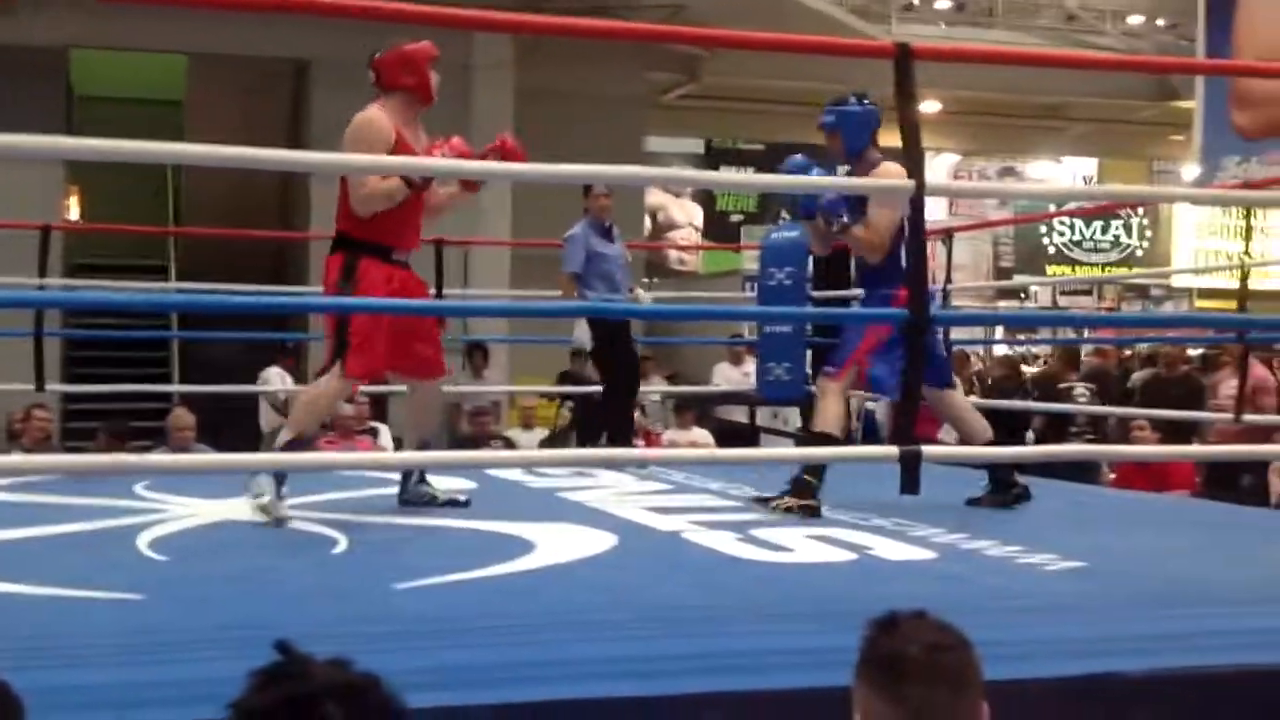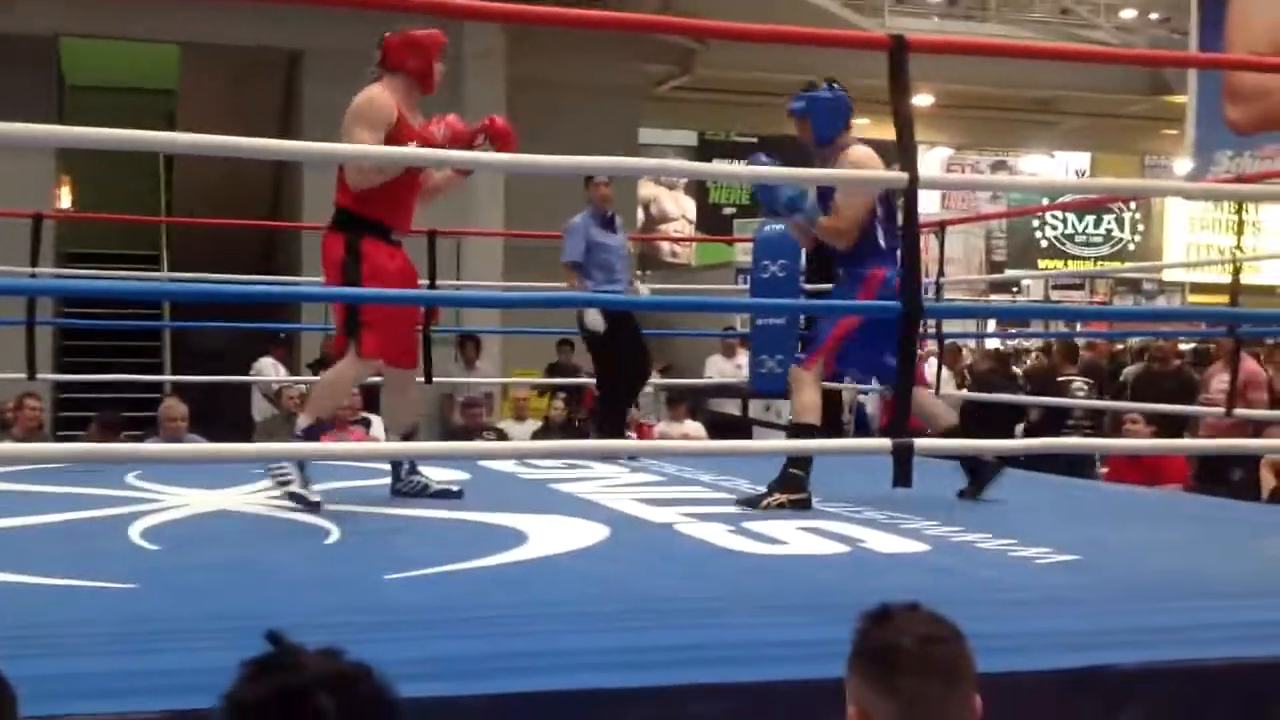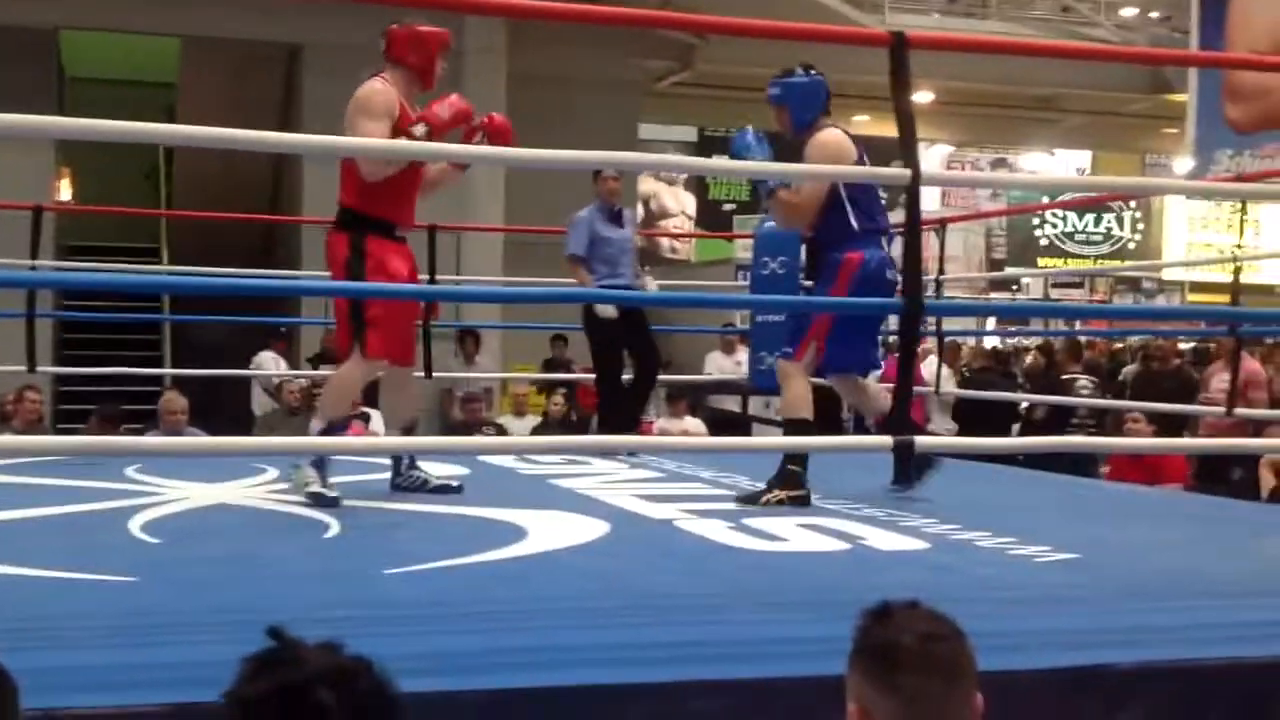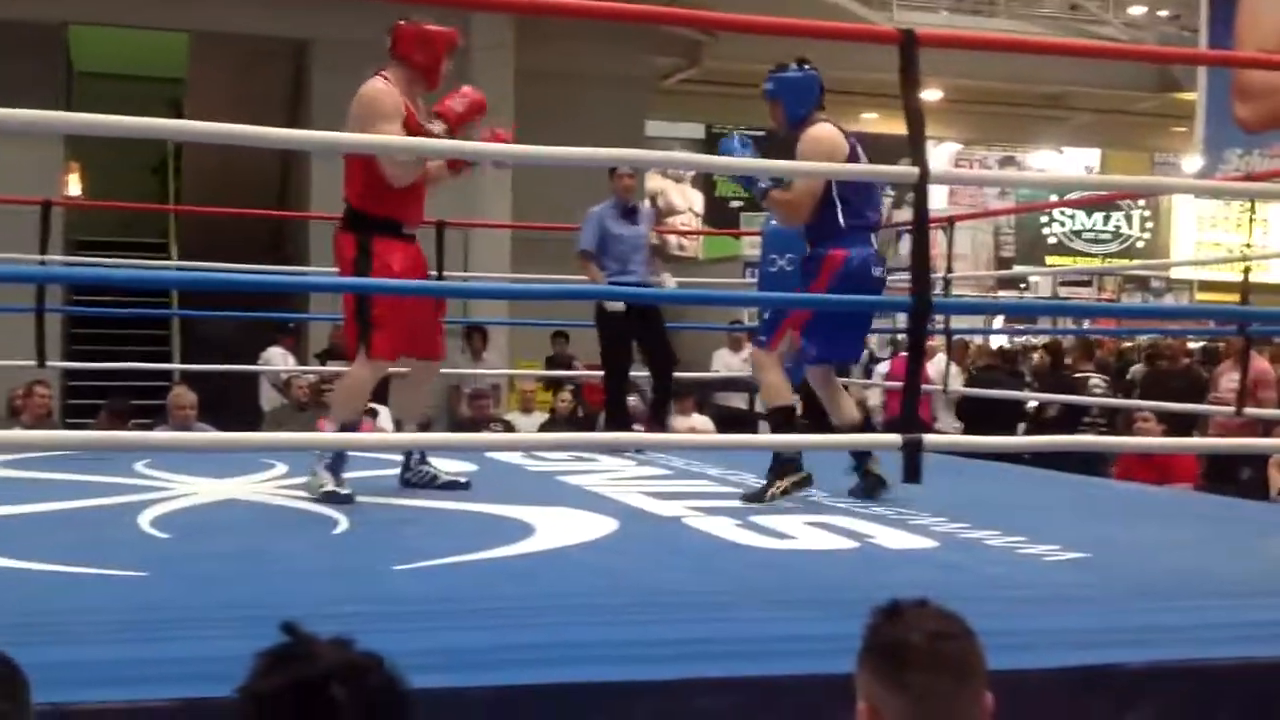
dt=0.1s
person 1, frame 1
left shoulder: (415, 133)
right shoulder: (373, 123)
left elbow: (430, 206)
right elbow: (363, 201)
left wrist: (475, 174)
right wrist: (423, 171)
left hip: (395, 269)
right hip: (360, 265)
left knee: (428, 377)
right knee: (348, 373)
left ankle: (413, 481)
right ankle: (273, 473)
person 1, frame 2
left shoulder: (412, 116)
right shoulder: (375, 101)
left elbow: (423, 189)
right elbow: (356, 175)
left wrist: (468, 150)
right wrist: (421, 149)
left hip: (389, 250)
right hip: (359, 245)
left knee: (404, 365)
right knee: (365, 357)
left ankle: (404, 472)
right ankle: (293, 457)
person 1, frame 3
left shoulder: (406, 105)
right shoulder: (376, 94)
left elbow: (420, 182)
right elbow: (373, 168)
left wrist: (468, 146)
right wrist: (425, 129)
left hip: (391, 244)
right hip: (364, 241)
left knee: (402, 361)
right knee: (369, 355)
left ankle: (404, 467)
right ankle: (316, 463)
person 1, frame 4
left shoulder: (410, 103)
right shoulder: (379, 94)
right elbow: (399, 174)
left wrist: (465, 155)
right wrist: (443, 125)
left hip: (400, 243)
right hip: (372, 243)
left knee: (426, 355)
right knee: (375, 357)
left ankle: (415, 463)
right ankle: (328, 465)
person 2, frame 1
left shoulder: (888, 176)
right shoulder: (852, 179)
left elbow: (874, 248)
right elbow: (821, 245)
left wrist: (829, 209)
right wrist: (809, 207)
left hip: (896, 297)
right hip: (886, 296)
left knee: (832, 383)
right knee: (941, 393)
left ankle: (805, 489)
right ankle: (1006, 480)
person 2, frame 2
left shoulder: (857, 161)
right shoulder: (827, 165)
left elbow: (843, 235)
right elbow: (809, 238)
left wrist: (799, 205)
right wrist: (782, 202)
left hip: (871, 280)
right hip: (866, 280)
left knee: (805, 373)
left ankle: (793, 483)
right ankle: (978, 464)
person 2, frame 3
left shoulder: (826, 142)
right shoulder: (833, 144)
left elbow: (801, 216)
right elbow: (806, 220)
right wrist: (773, 201)
left hip: (853, 264)
right hip: (871, 264)
left knee: (792, 366)
right knee: (846, 374)
left ankle: (791, 477)
person 2, frame 4
left shoulder: (817, 138)
right shoulder: (837, 139)
left elbow: (797, 213)
left wrist: (755, 179)
right wrist: (765, 183)
left hip: (835, 262)
right hip: (862, 262)
left knee: (766, 356)
right knee: (821, 369)
left ankle: (788, 465)
person 3, frame 1
left shoulder: (614, 233)
right shoulder: (578, 235)
right elbow: (570, 282)
left wrist: (635, 290)
left hip: (619, 314)
right hip: (597, 316)
left knee: (629, 379)
right knee: (619, 382)
left ankle: (586, 436)
right ankle: (620, 442)
person 3, frame 2
left shoulder: (617, 223)
right shoulder: (579, 225)
right elbow: (570, 271)
left wrist: (634, 284)
right wrist: (587, 307)
right hip: (597, 306)
left knee: (640, 367)
right knee: (610, 374)
left ankle: (605, 427)
right ankle: (611, 434)
person 3, frame 3
left shoulder: (628, 217)
right shoulder: (585, 219)
right elbow: (575, 262)
left wrist: (644, 278)
right hip: (602, 301)
left knee: (650, 361)
right knee: (609, 371)
left ankle: (627, 422)
right ankle: (611, 431)
person 3, frame 4
left shoulder: (647, 213)
right shoulder: (598, 215)
right elbow: (585, 258)
left wrist: (663, 274)
right hip: (613, 298)
left knee: (664, 360)
right knee: (617, 368)
left ankle: (657, 422)
right ankle: (617, 427)
